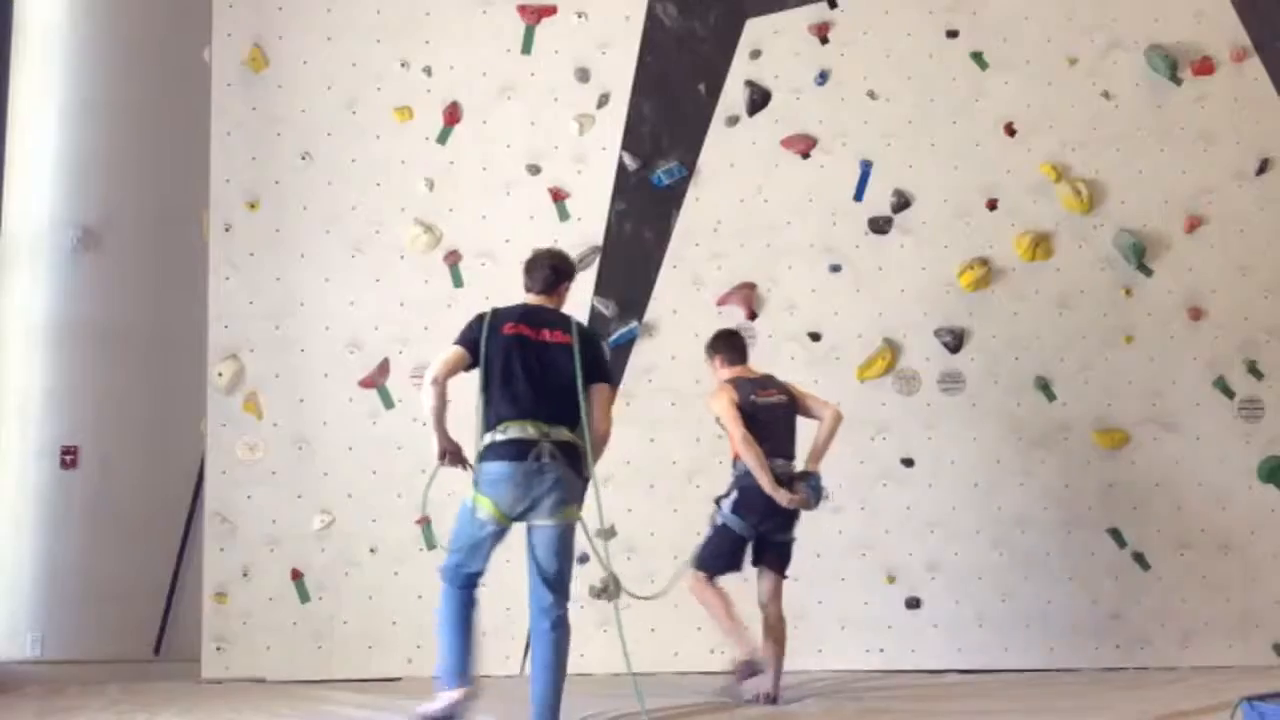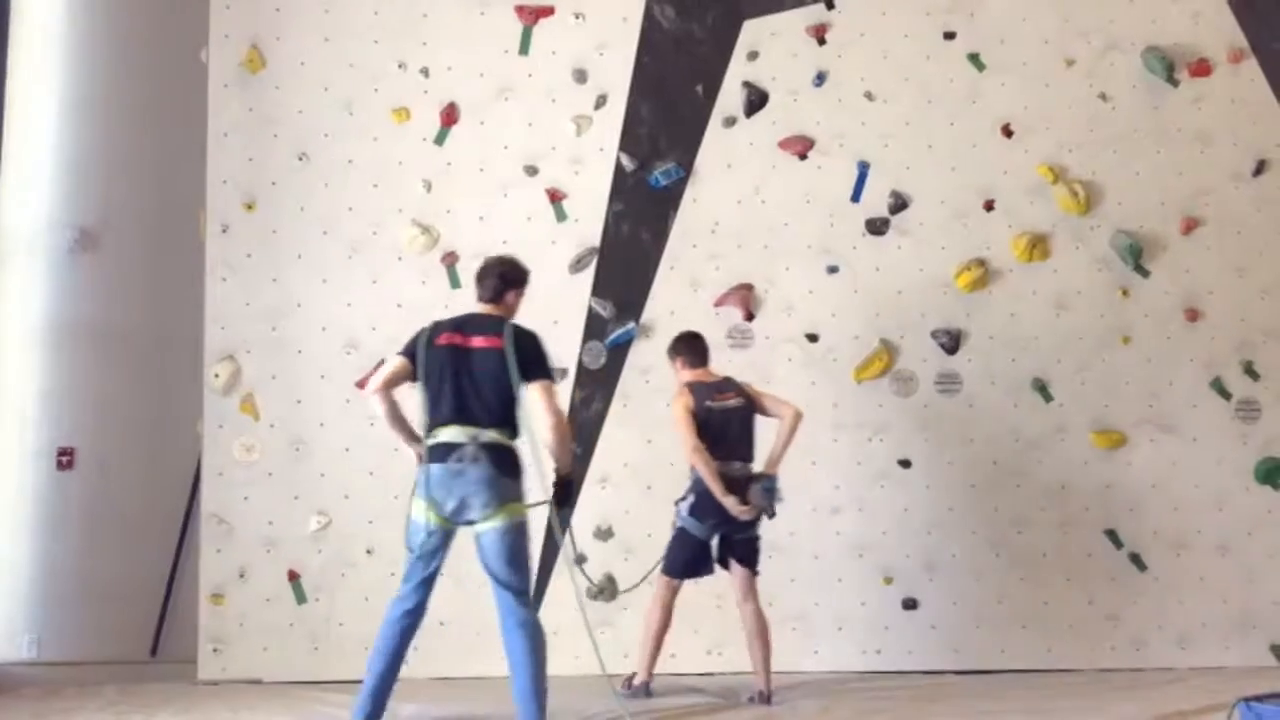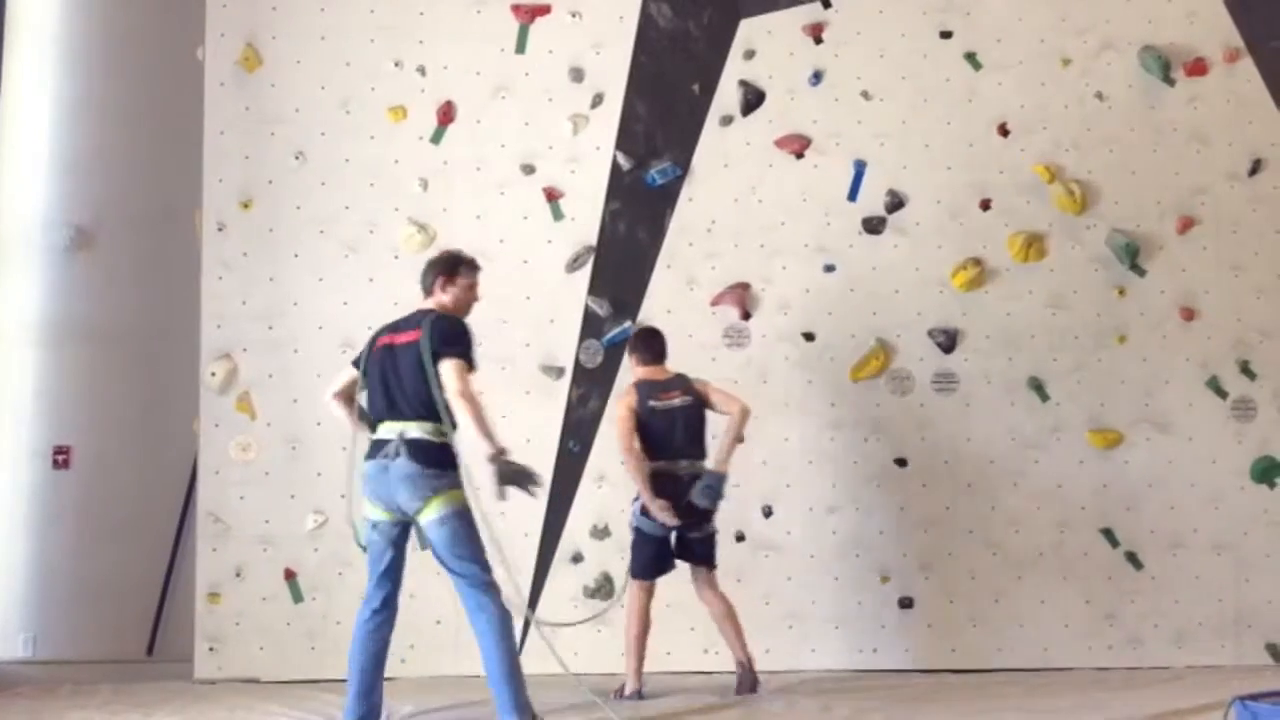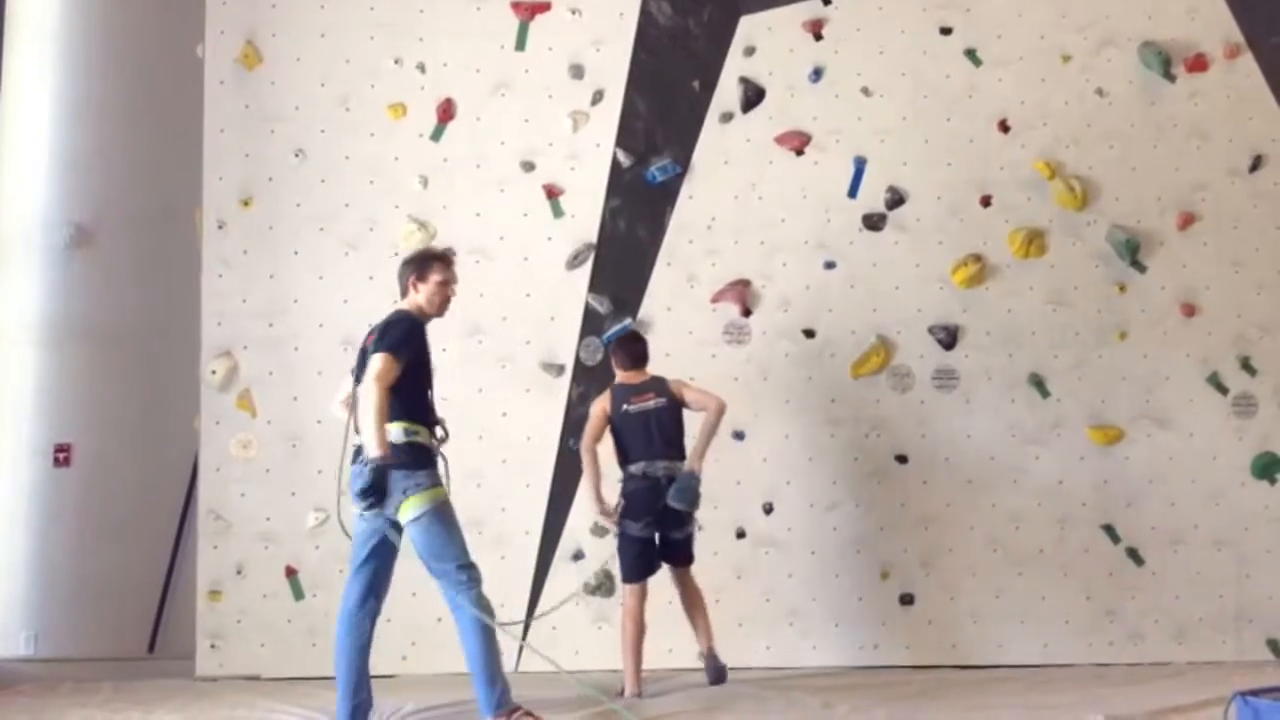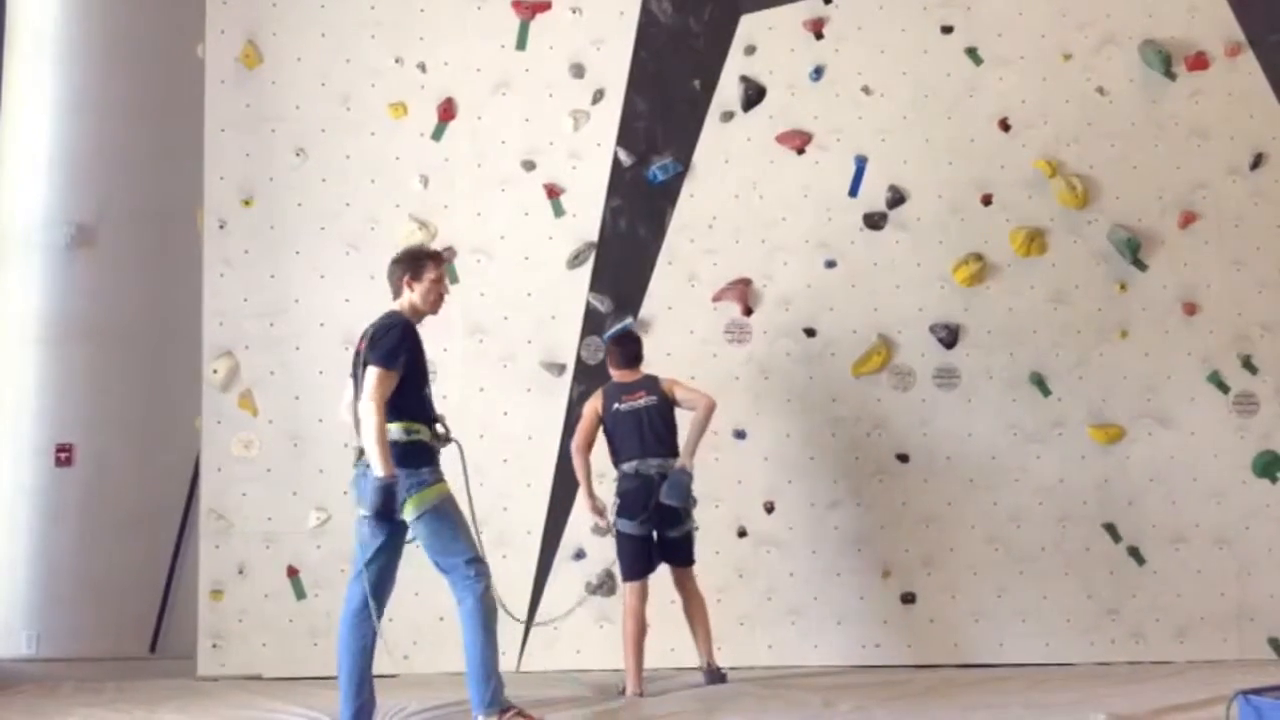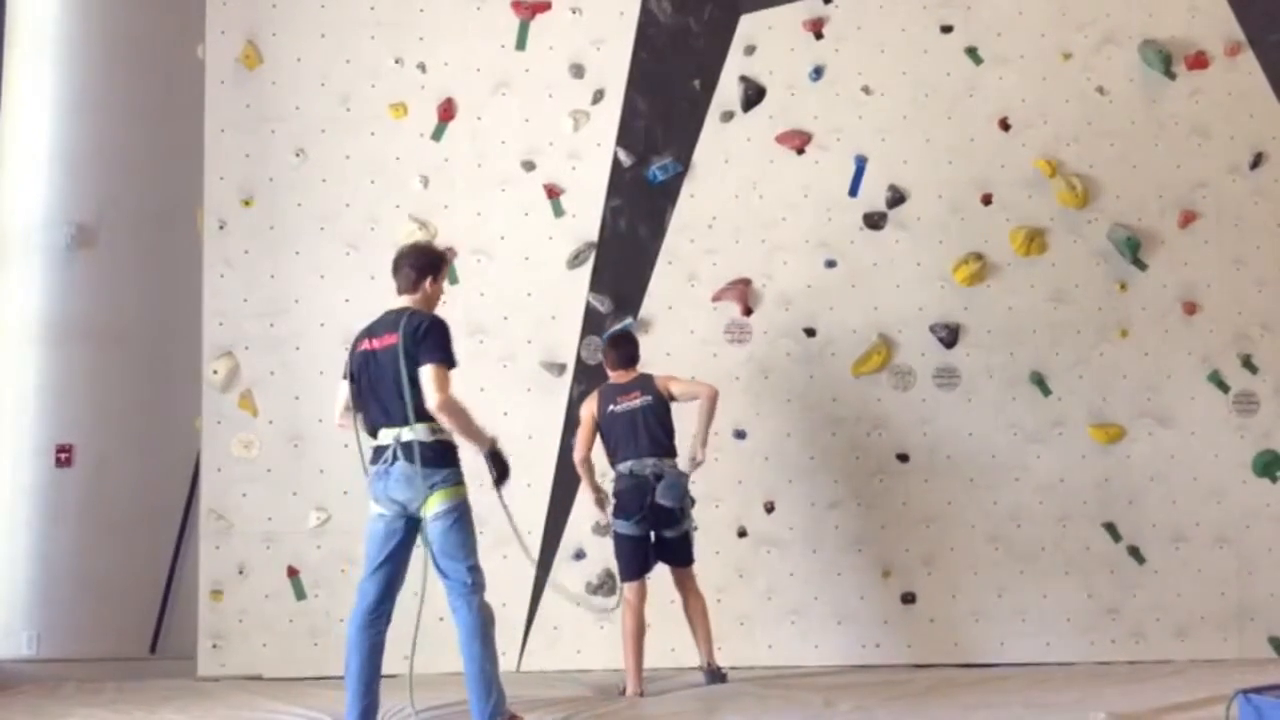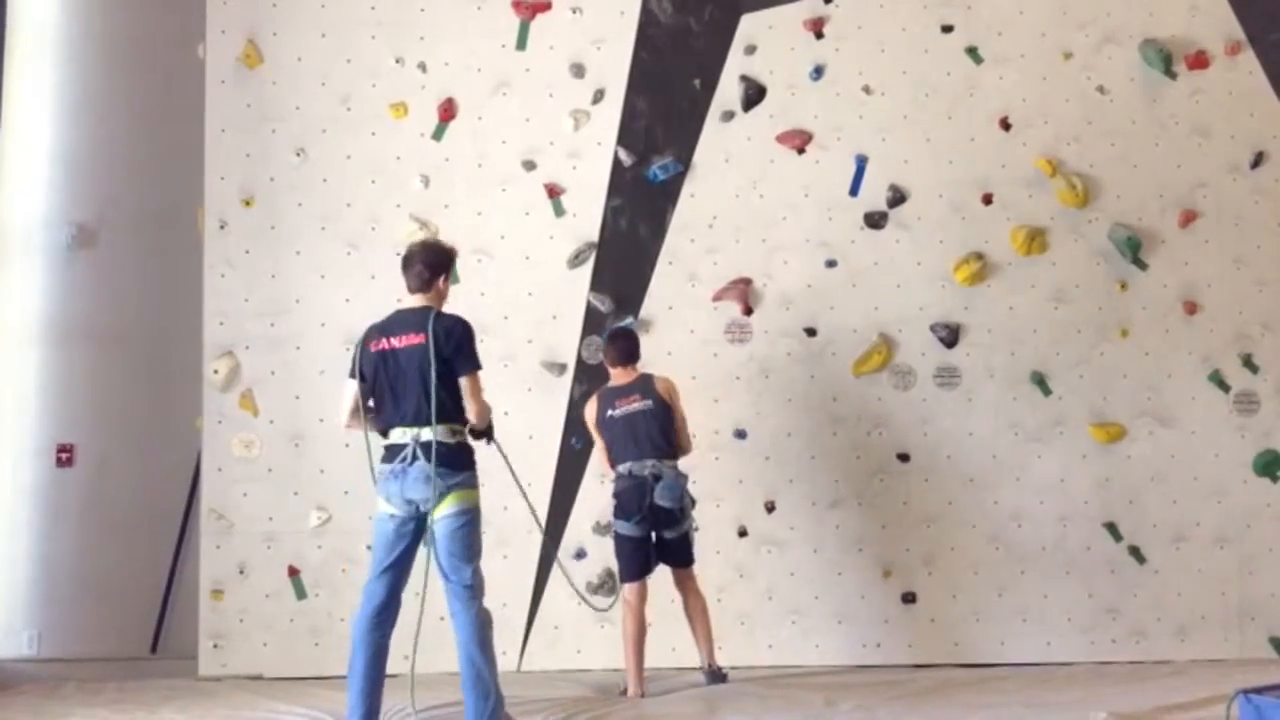
dt=0.3s
person 1, frame 1
left shoulder: (492, 323)
right shoulder: (584, 338)
left elbow: (436, 377)
right elbow: (601, 424)
left wrist: (441, 437)
right wrist: (578, 474)
left hip: (503, 466)
right hip: (563, 472)
left knee: (458, 576)
right knee: (551, 604)
person 1, frame 2
left shoulder: (435, 333)
right shoulder: (521, 340)
left elbow: (377, 387)
right elbow: (552, 416)
left wrist: (412, 441)
right wrist: (563, 470)
left hip: (437, 473)
right hip: (492, 475)
left knee: (410, 598)
right knee: (516, 605)
person 1, frame 3
left shoulder: (383, 335)
right shoulder: (448, 328)
left elbow: (336, 395)
right elbow: (458, 390)
right wrist: (494, 449)
left hip: (378, 470)
right hip: (427, 469)
left knee: (378, 599)
right knee: (479, 589)
person 1, frame 4
left shoulder: (386, 331)
right shoulder: (406, 326)
left elbow: (345, 401)
right elbow: (371, 390)
right wrist: (381, 456)
left hip: (377, 475)
right hip: (406, 471)
left knee: (361, 597)
right knee: (462, 582)
person 1, frame 5
left shoulder: (377, 333)
right shoulder: (398, 330)
left elbow: (358, 406)
right elbow: (370, 404)
right wrist: (386, 479)
left hip: (383, 473)
right hip: (408, 470)
left knee: (364, 596)
right knee: (470, 578)
person 1, frame 6
left shoulder: (365, 337)
right shoulder: (427, 326)
left elbow: (343, 414)
right elbow: (439, 400)
right wrist: (488, 445)
left hip: (383, 471)
right hip: (430, 469)
left knee: (373, 595)
right knee: (465, 590)
person 1, frame 7
left shoulder: (374, 336)
right shoulder: (452, 328)
left elbow: (349, 416)
right elbow: (476, 411)
right wrist: (484, 421)
left hip: (394, 472)
right hip: (446, 470)
left knee: (379, 594)
right knee: (464, 594)
person 2, frame 1
left shoulder: (724, 392)
right shoulder: (780, 387)
left elbow: (742, 438)
right elbow: (832, 413)
left wrist: (772, 491)
right wrist: (811, 465)
left hip: (750, 493)
right hip: (787, 496)
left knee: (701, 579)
right knee: (770, 597)
left ankle: (750, 654)
right ankle: (769, 687)
person 2, frame 2
left shoulder: (683, 396)
right shoulder: (741, 389)
left elbow: (693, 447)
right elbow: (792, 414)
left wrist: (723, 496)
right wrist: (771, 467)
left hip: (705, 497)
right hip: (744, 495)
left knee: (666, 587)
right knee: (747, 597)
left ankle: (642, 678)
right ankle: (763, 687)
person 2, frame 3
left shoulder: (631, 395)
right shoulder: (694, 386)
left elbow: (626, 446)
right elbow: (739, 410)
left wrist: (648, 498)
right wrist: (720, 464)
left hip: (660, 495)
right hip: (698, 492)
left knee: (640, 592)
right knee: (707, 586)
left ankle: (632, 685)
right ankle: (743, 662)
person 2, frame 4
left shoulder: (608, 399)
right shoulder: (671, 387)
left elbow: (588, 445)
right elbow: (716, 404)
left wrist: (597, 498)
right wrist: (697, 457)
left hip: (638, 495)
right hip: (676, 490)
left knee: (634, 595)
right knee: (684, 576)
left ankle: (632, 685)
right ankle: (709, 656)
person 2, frame 5
left shoulder: (600, 399)
right shoulder: (663, 386)
left elbow: (579, 446)
right elbow: (706, 403)
left wrist: (588, 495)
right wrist: (687, 454)
left hip: (632, 493)
right hip: (671, 488)
left knee: (634, 593)
right knee: (685, 580)
left ankle: (633, 685)
right ankle: (709, 665)
person 2, frame 6
left shoulder: (594, 401)
right shoulder: (658, 383)
left elbow: (581, 457)
right elbow: (709, 392)
left wrist: (595, 491)
right wrist: (700, 444)
left hip: (629, 493)
right hip: (668, 488)
left knee: (633, 593)
right knee: (686, 580)
left ankle: (633, 684)
right ankle: (710, 665)
person 2, frame 7
left shoulder: (595, 404)
right shoulder: (661, 386)
left elbow: (607, 462)
right elbow: (684, 443)
left hip: (629, 494)
right hip: (669, 489)
left knee: (633, 594)
right knee: (686, 581)
left ankle: (634, 685)
right ankle: (710, 665)
